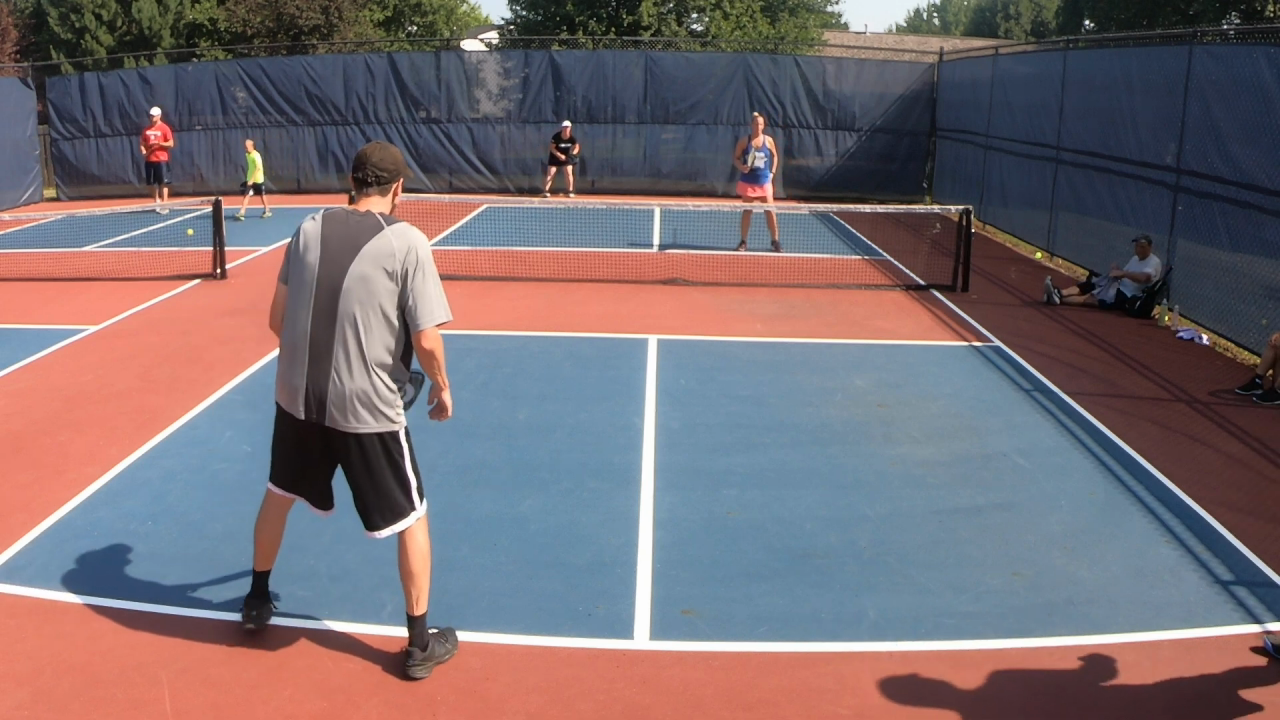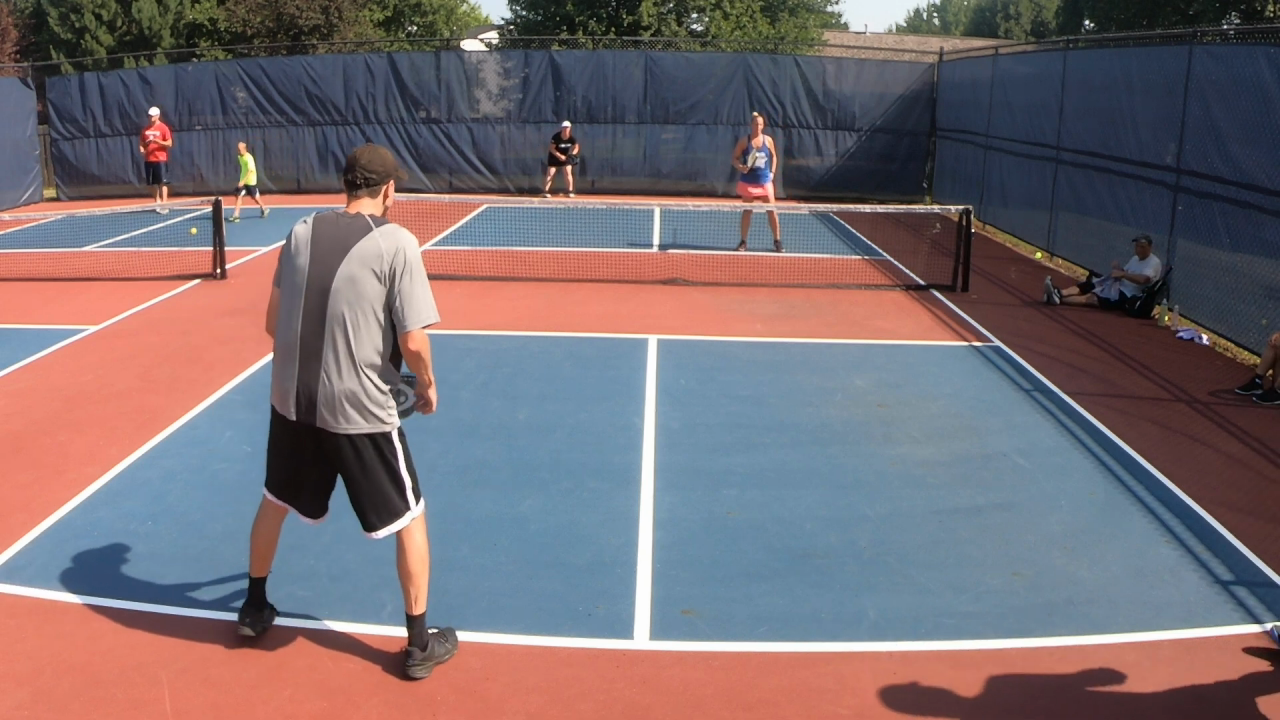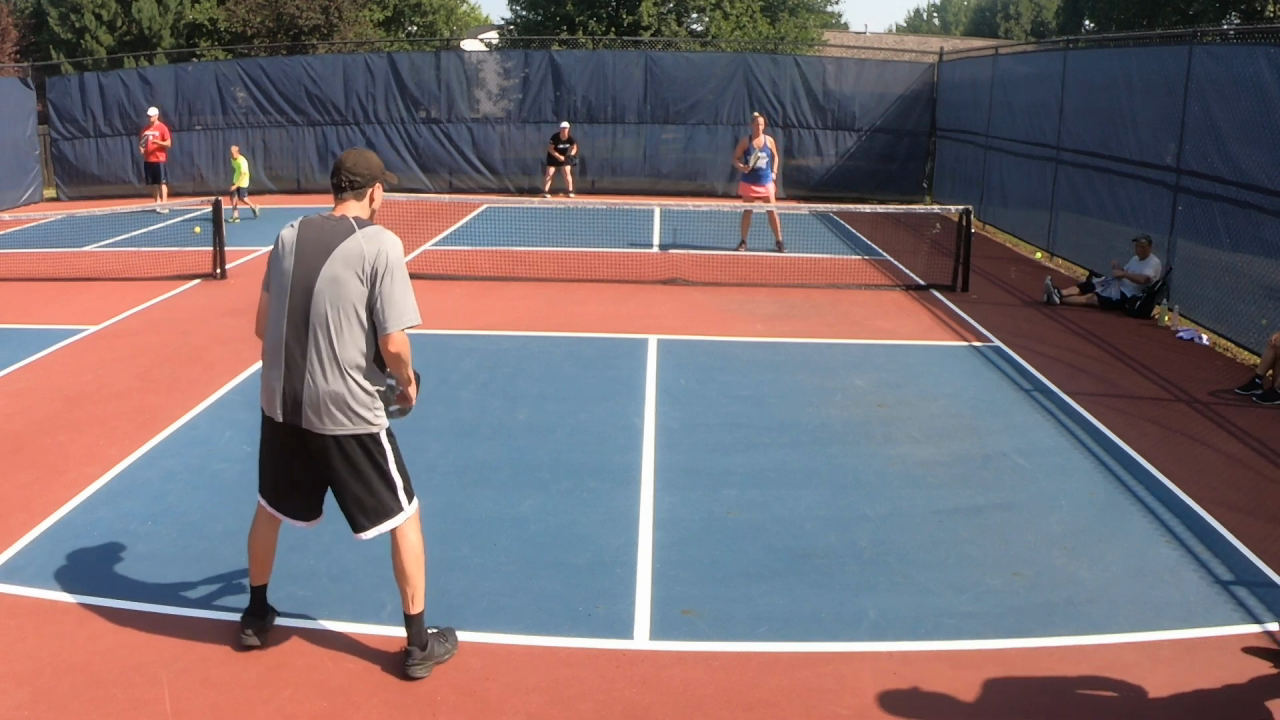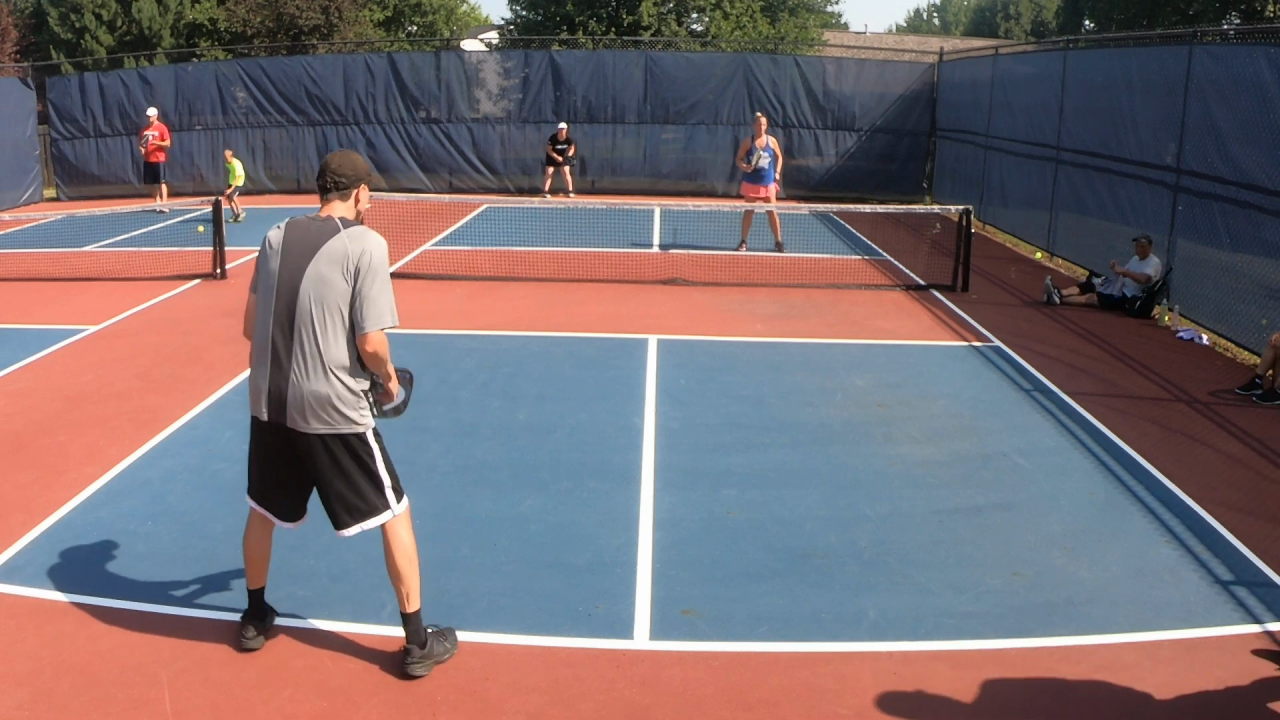
dt=0.1s
person 1, frame 1
left shoulder: (308, 229)
right shoulder: (407, 241)
left elbow: (277, 319)
right elbow: (426, 339)
right wrist: (442, 388)
left hip: (297, 396)
right hip: (370, 406)
left knee: (279, 494)
right knee: (411, 519)
left ankle: (257, 598)
right ankle: (420, 643)
person 1, frame 2
left shoulder: (301, 233)
right shoulder: (396, 243)
left elbow: (273, 322)
right elbow: (413, 342)
right wrist: (427, 386)
left hip: (293, 399)
right hip: (362, 409)
left knee: (274, 501)
right knee: (410, 518)
left ankle: (254, 606)
right ankle: (420, 643)
person 1, frame 3
left shoulder: (289, 235)
right shoulder: (381, 244)
left elbow: (263, 326)
right elbow: (394, 345)
right wrist: (408, 384)
left hip: (281, 402)
right hip: (348, 409)
left knee: (269, 507)
right knee: (404, 517)
left ankle: (255, 612)
right ankle: (419, 642)
person 1, frame 4
left shoulder: (276, 236)
right shoulder: (366, 244)
left elbow: (250, 326)
right elbow: (370, 344)
right wrist: (388, 379)
left hip: (270, 402)
right hip: (335, 408)
left knee: (263, 509)
right knee: (394, 515)
left ankle: (255, 616)
right ankle: (417, 641)
